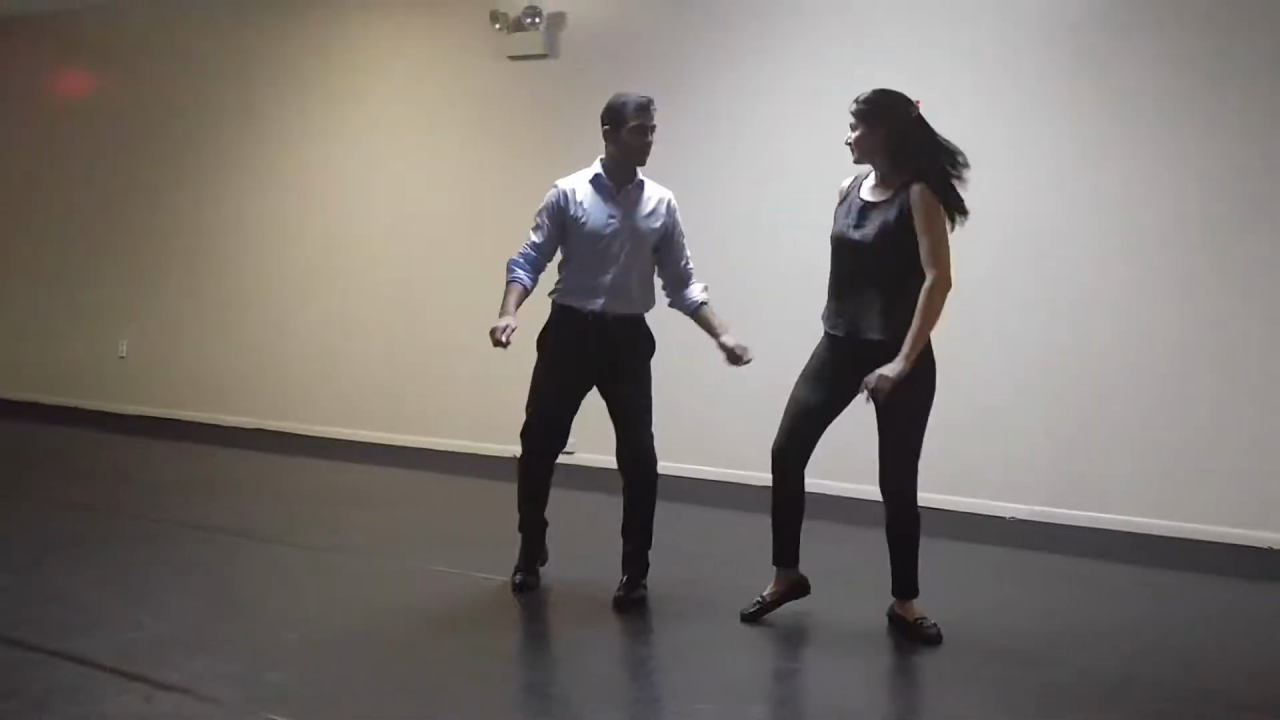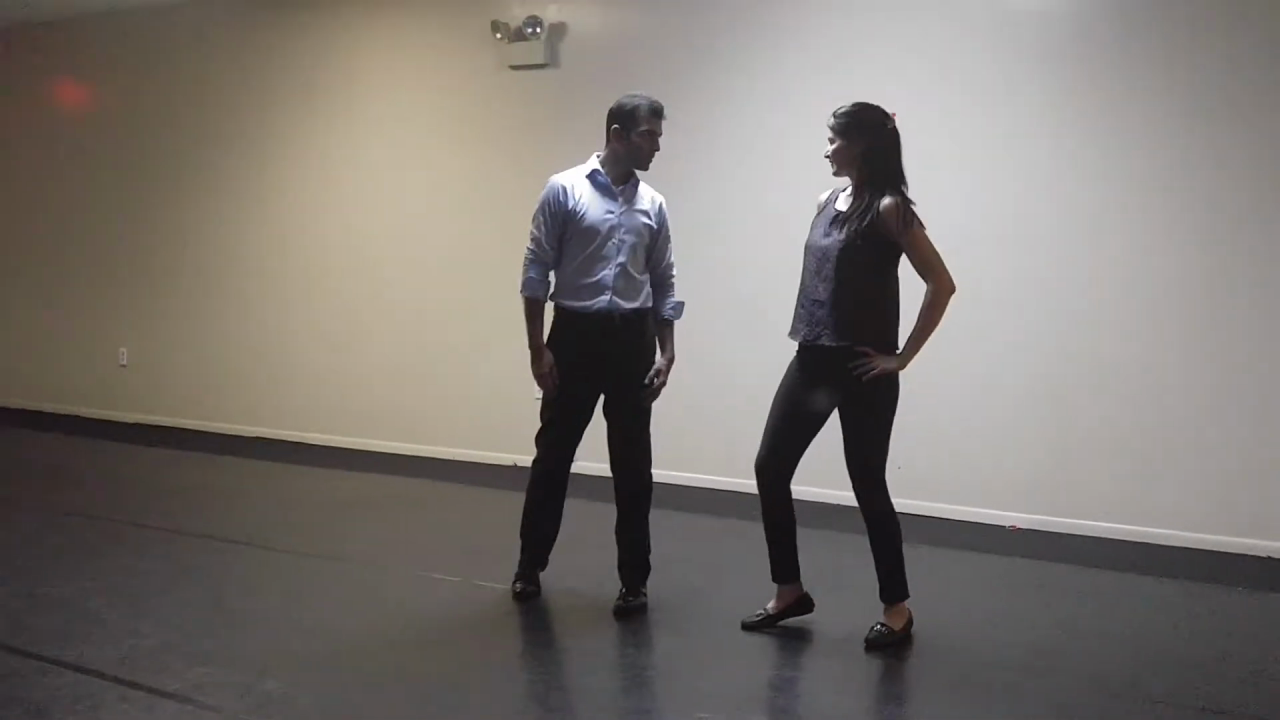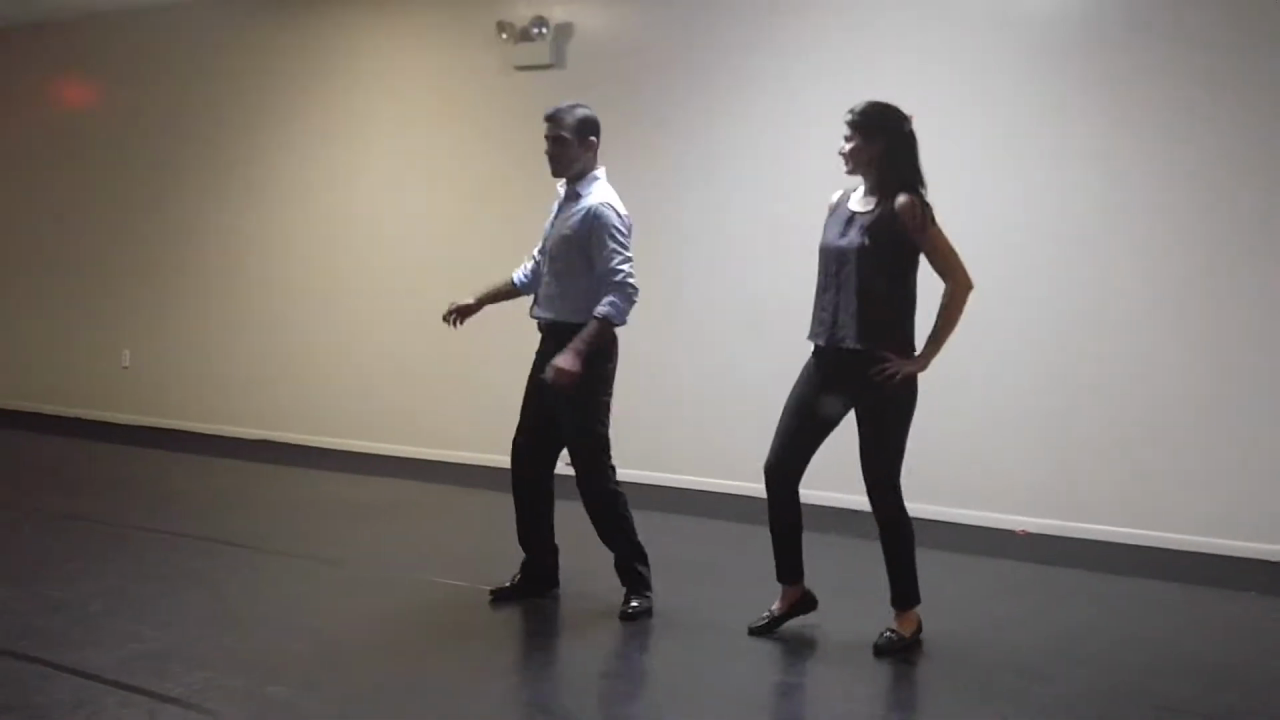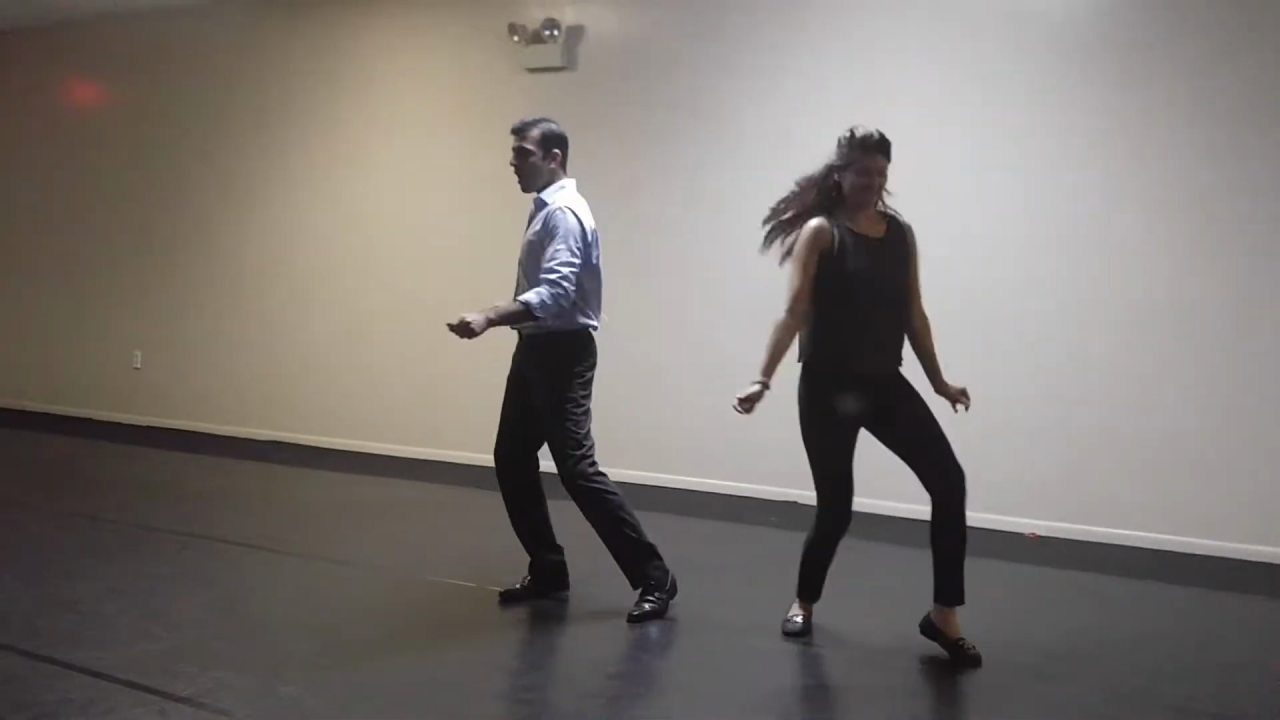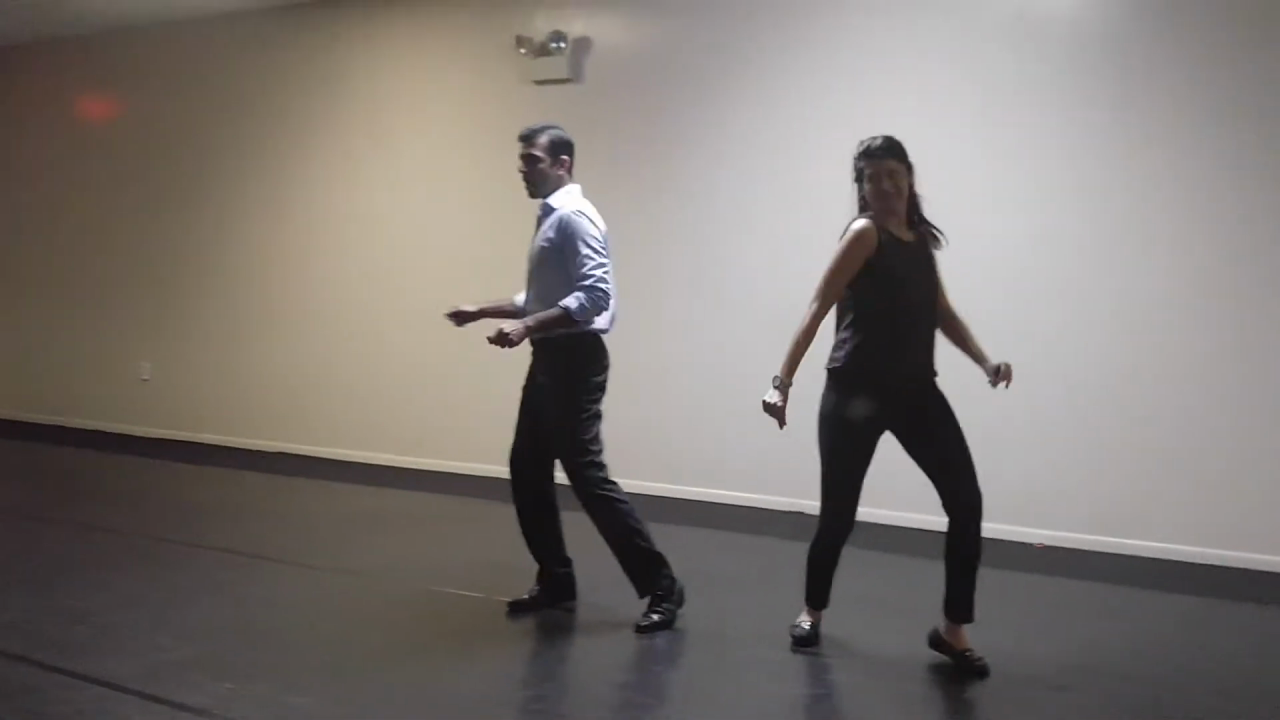
dt=0.7s
person 1, frame 1
left shoulder: (918, 195)
right shoulder: (850, 190)
left elbow: (938, 278)
left wrist: (906, 359)
left hip: (894, 358)
right hip: (839, 349)
left knee: (898, 482)
right knee: (786, 455)
left ankle: (905, 602)
right ankle: (786, 575)
person 1, frame 2
left shoulder: (888, 208)
right shoulder: (827, 202)
left elbow: (942, 285)
left wrist: (903, 356)
right wrist: (810, 348)
left hip: (861, 368)
right hip: (811, 361)
left knee: (868, 486)
right knee: (770, 469)
left ankle: (896, 607)
right ankle: (789, 590)
person 1, frame 3
left shoulder: (906, 207)
right shoulder: (839, 203)
left elbow: (959, 282)
left wrist: (925, 355)
left hip: (880, 368)
right hip: (828, 362)
left knee: (882, 491)
right knee: (779, 470)
left ankle: (906, 614)
right ankle: (792, 591)
person 1, frame 4
left shoulder: (901, 234)
right shoulder: (819, 231)
left elbow: (912, 313)
right elbow: (796, 313)
left wrist: (939, 380)
right wrist: (763, 380)
left hip: (885, 383)
right hip: (827, 386)
left knee: (949, 483)
right knee: (836, 511)
left ankle: (944, 615)
right ankle: (803, 603)
person 1, frame 5
left shoulder: (922, 239)
right shoulder: (864, 234)
left elbow: (941, 312)
right elbow: (818, 310)
left wrist: (984, 361)
right wrist: (782, 382)
left hip: (915, 390)
right hip: (854, 390)
left knee: (967, 504)
right knee: (838, 514)
left ankle: (953, 629)
right ankle: (812, 611)
person 2, frame 1
left shoulder: (661, 204)
right shoulder: (568, 193)
left elbow: (682, 283)
right elbow: (531, 260)
left wrist: (721, 335)
right wrist: (508, 313)
left hip: (627, 339)
right hip: (569, 333)
left knee: (638, 460)
right knee: (539, 448)
left ankle: (635, 571)
right ankle: (530, 555)
person 2, frame 2
left shoulder: (653, 205)
right shoulder: (563, 190)
left elbow: (663, 284)
right elbow: (536, 273)
left wrist: (666, 352)
right wrist: (537, 347)
left hip: (632, 339)
right hip: (575, 335)
left knee: (633, 464)
right knee: (553, 453)
left ankle: (634, 579)
right ankle: (531, 565)
person 2, frame 3
left shoulder: (603, 208)
right shoulder: (566, 202)
left elbow: (622, 292)
left wrist: (578, 352)
right wrist: (478, 300)
left hip: (583, 351)
right hip: (553, 346)
left knee: (591, 466)
right knee: (528, 458)
left ankle: (637, 580)
right ankle: (539, 569)
person 2, frame 4
left shoulder: (562, 212)
right shoulder: (546, 209)
left elbow: (556, 294)
left wrist: (489, 318)
right wrist: (502, 312)
left hip: (561, 354)
right hip: (536, 352)
left knee: (577, 469)
right knee: (511, 459)
left ankle: (653, 578)
right ankle: (547, 569)
person 2, frame 5
left shoulder: (575, 216)
right shoulder: (549, 218)
left elbow: (593, 295)
left wrist: (524, 326)
right wrist: (485, 310)
left hip: (574, 359)
right hip: (550, 359)
left knee: (587, 476)
right knee: (527, 470)
left ankle: (661, 588)
right ankle: (555, 580)
